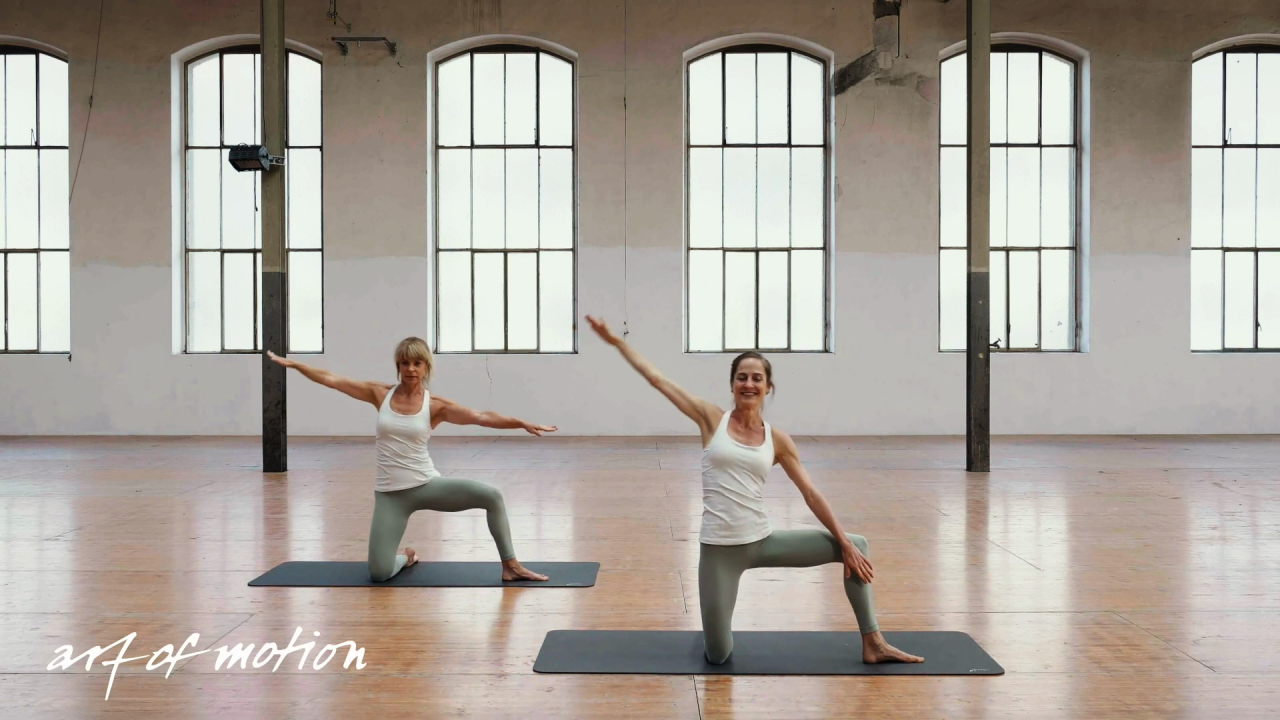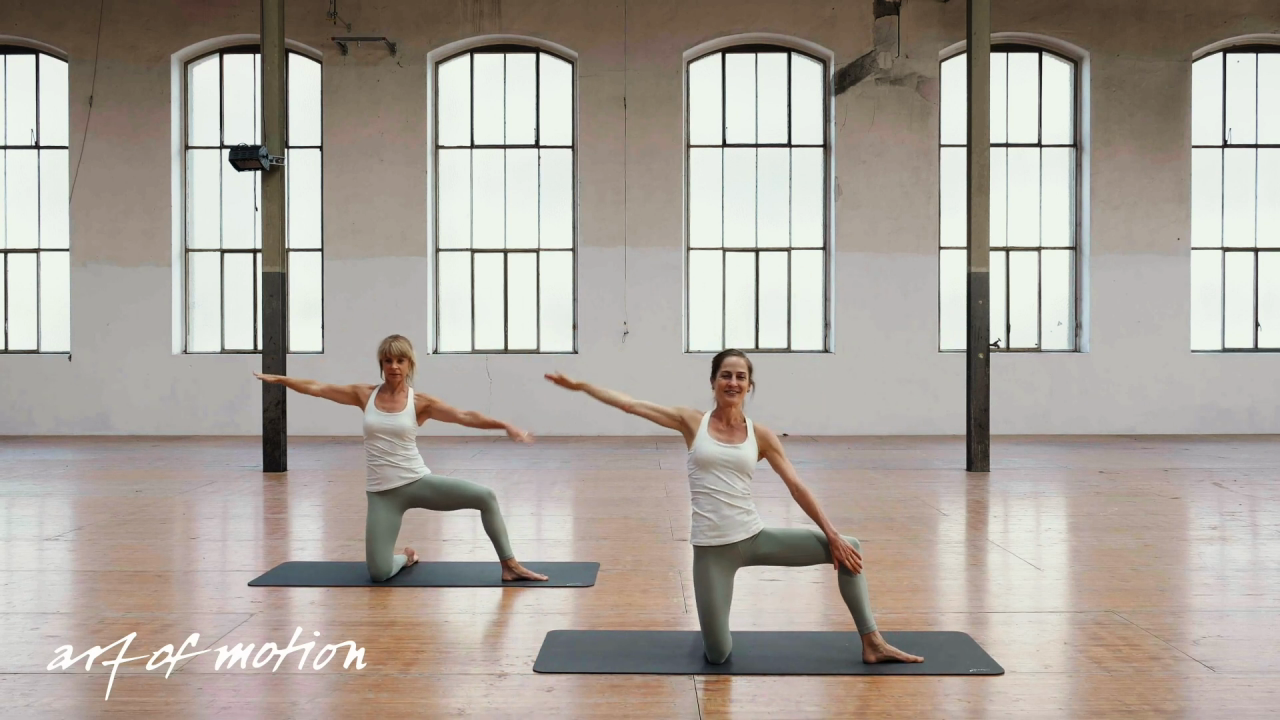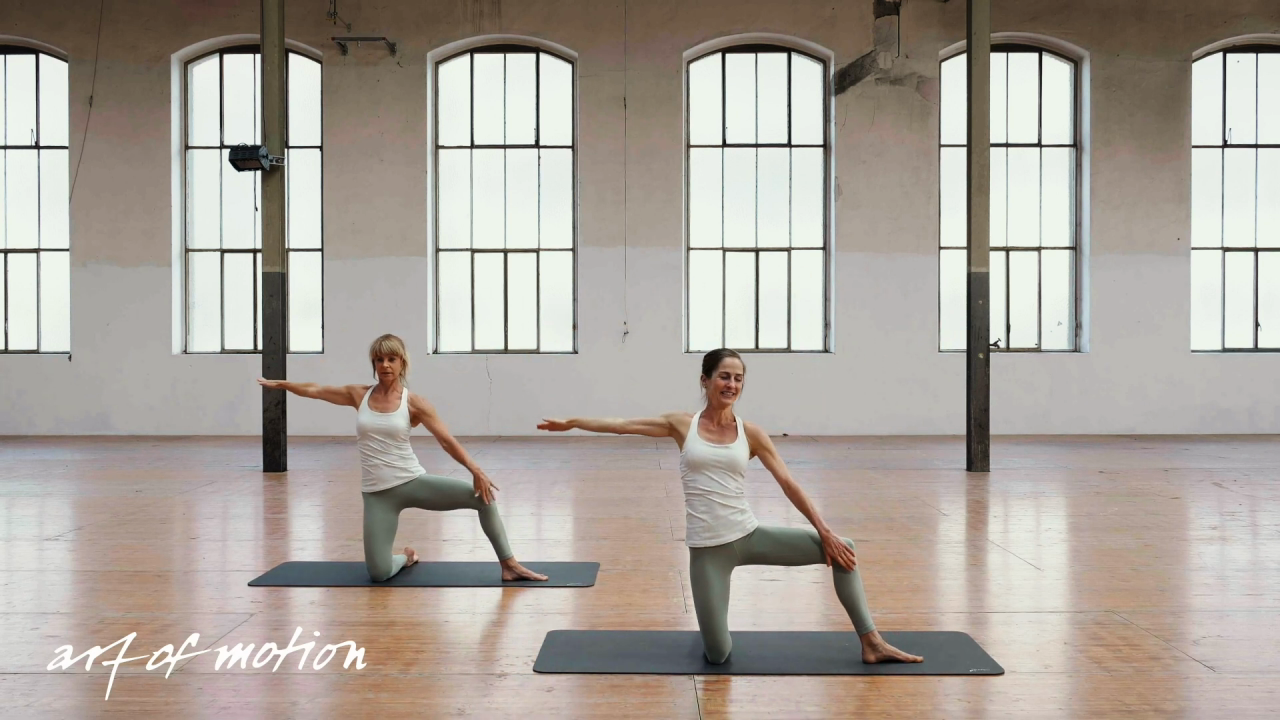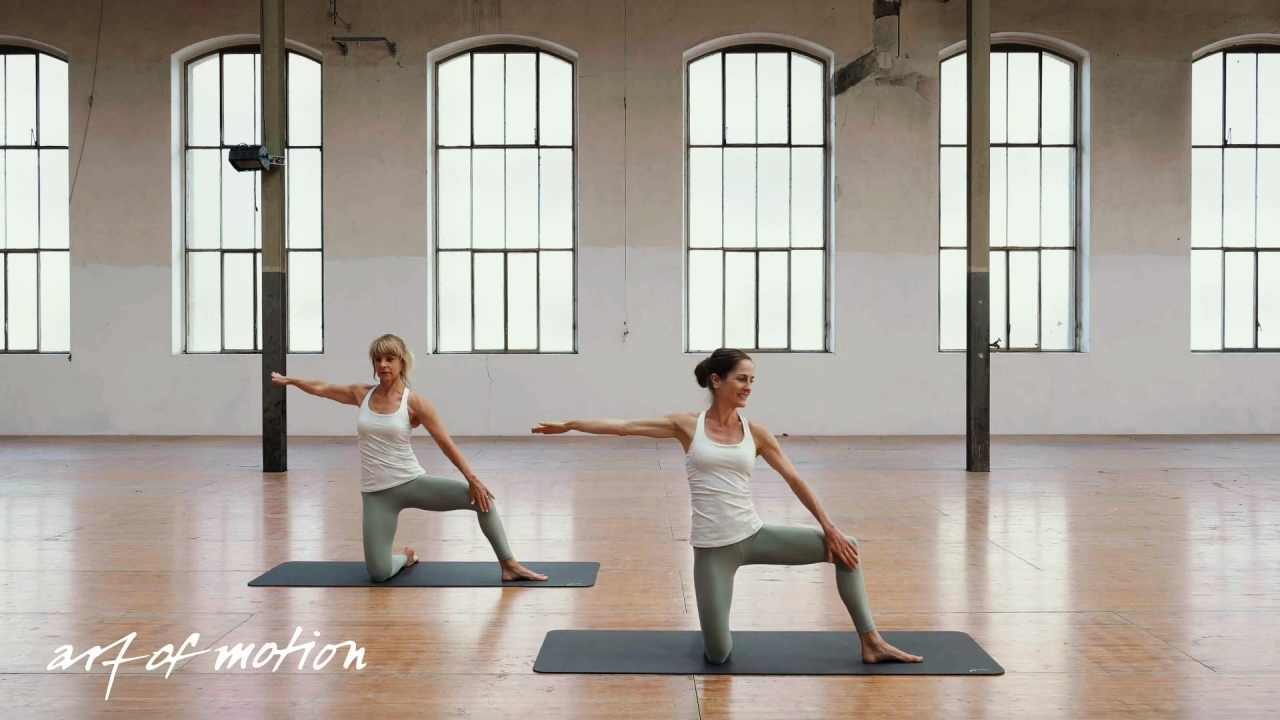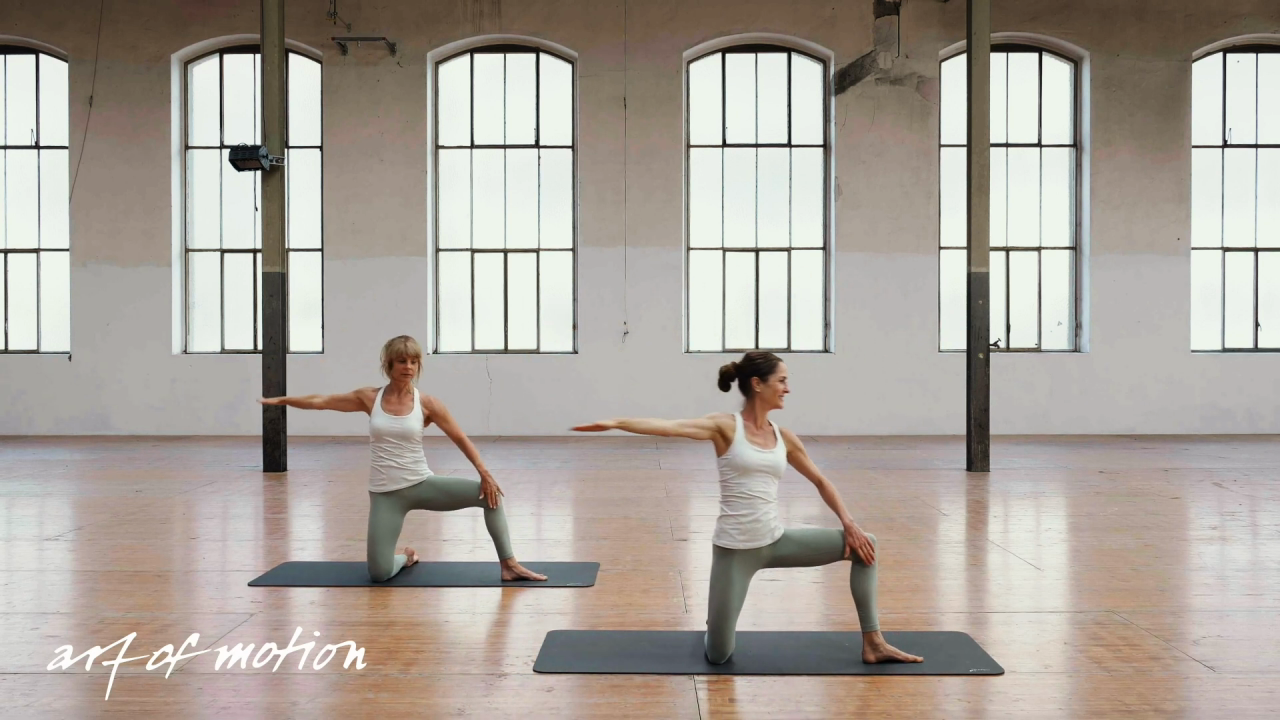
dt=0.3s
person 1, frame 1
left shoulder: (777, 439)
right shoulder: (713, 418)
left elbow: (811, 494)
right elbow: (657, 379)
left wrist: (845, 544)
right wrist: (617, 341)
left hip: (763, 542)
right hip: (719, 549)
left knee: (855, 547)
right knee: (718, 655)
left ankle: (873, 645)
right ankle: (718, 630)
person 1, frame 2
left shoulder: (760, 435)
right shoulder: (693, 422)
left elbow: (796, 486)
right elbow: (630, 404)
left wrist: (833, 536)
right wrist: (580, 386)
left hip: (755, 538)
right hip: (711, 548)
left knee: (847, 549)
right knee: (718, 655)
left ankle: (873, 644)
right ankle: (715, 628)
person 1, frame 3
left shoulder: (750, 433)
right shoulder: (682, 424)
left elbow: (788, 484)
right elbow: (620, 424)
left wrist: (824, 532)
right wrist: (571, 422)
left hip: (749, 536)
right hip: (707, 548)
left knee: (841, 550)
right knee: (717, 655)
left ankle: (871, 643)
right ankle: (714, 625)
person 1, frame 4
left shoulder: (755, 432)
right shoulder: (688, 425)
left elbow: (795, 480)
right elbow: (623, 426)
left wrist: (830, 528)
right wrist: (570, 423)
left hip: (755, 536)
right hip: (714, 548)
left knee: (845, 548)
right knee: (717, 655)
left ankle: (871, 643)
right ankle: (715, 626)
person 1, frame 5
left shoulder: (783, 437)
right shoulder: (725, 426)
left elbow: (820, 481)
right elbow: (668, 426)
left wrist: (849, 524)
right wrist: (616, 423)
left hip: (776, 541)
right hip: (735, 549)
left knee: (862, 545)
right knee: (718, 655)
left ankle: (873, 643)
right ankle: (716, 623)
person 2, frame 1
left shoulder: (436, 406)
right shoulder: (381, 393)
left elbow: (482, 417)
right elbow: (330, 378)
left wrist: (522, 423)
right wrist: (292, 363)
left hip: (427, 485)
right hip: (390, 494)
left knee: (491, 496)
right knee: (379, 574)
left ankle: (511, 566)
right ankle: (406, 557)
person 2, frame 2
left shoulder: (420, 402)
right shoulder: (365, 394)
left elbow: (464, 417)
right elbow: (316, 388)
left wrist: (505, 425)
right wrist: (278, 379)
left hip: (418, 483)
right hip: (382, 493)
left knee: (485, 498)
right knee: (379, 573)
left ankle: (509, 565)
right ankle: (406, 557)
person 2, frame 3
left shoulder: (414, 403)
right shoulder: (359, 394)
left elbow: (446, 439)
right elbow: (315, 390)
left wrist: (477, 471)
right wrist: (279, 383)
left hip: (413, 482)
right hip: (377, 494)
left knee: (482, 497)
right knee: (379, 574)
left ankle: (509, 565)
right ankle: (406, 557)
person 2, frame 4
left shoulder: (415, 403)
right shoulder: (362, 394)
left elbow: (445, 443)
right elbow: (321, 388)
left wrist: (473, 480)
right wrist: (289, 380)
left hip: (412, 483)
right hip: (377, 493)
left knee: (481, 499)
right knee: (378, 574)
left ankle: (509, 566)
right ankle: (406, 557)
person 2, frame 5
left shoulder: (427, 404)
right shoulder: (369, 397)
left elbow: (460, 439)
right elbow: (321, 401)
left wrist: (485, 475)
right wrist: (280, 400)
left hip: (422, 485)
right hip: (386, 494)
left knee: (488, 495)
right knee: (379, 574)
left ankle: (509, 566)
right ankle: (406, 557)
